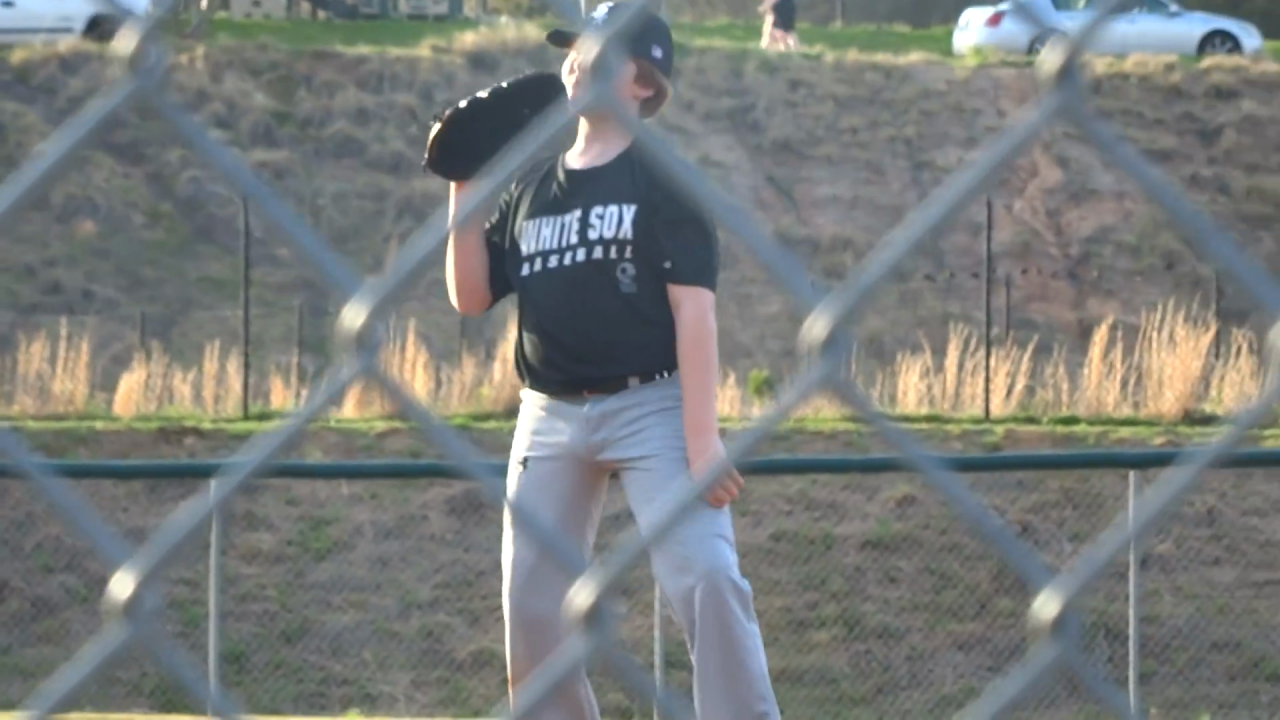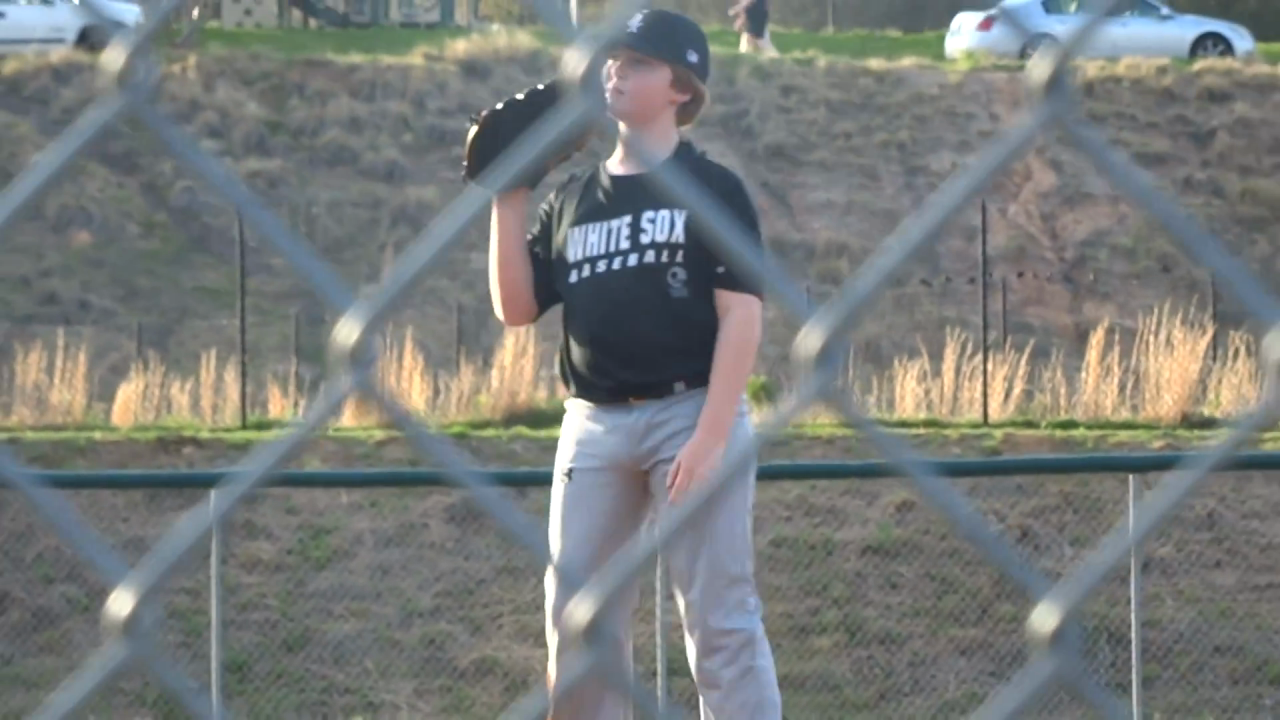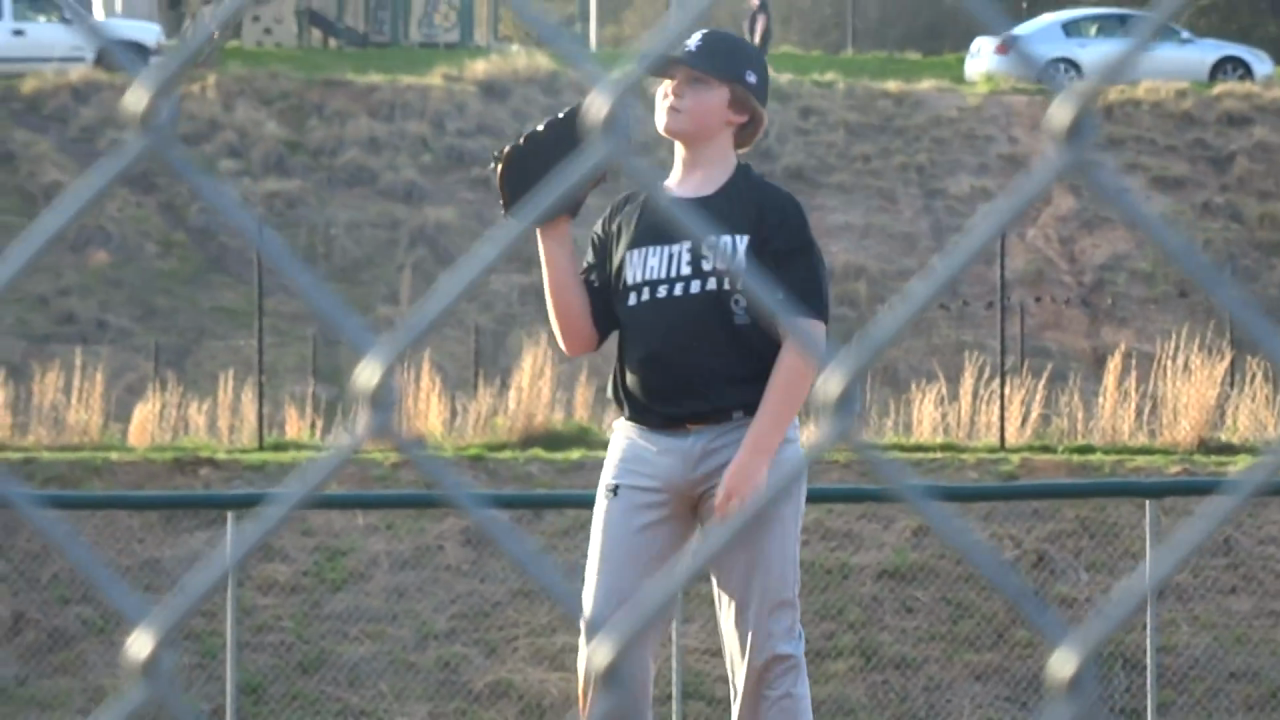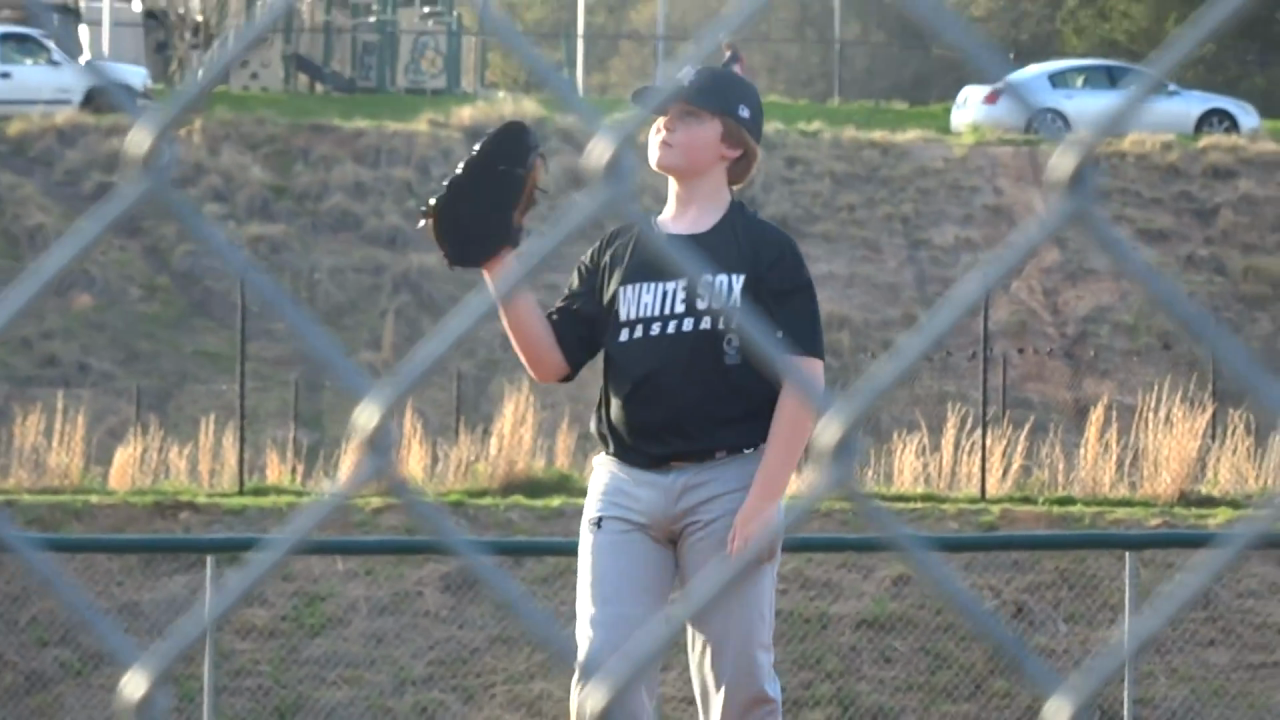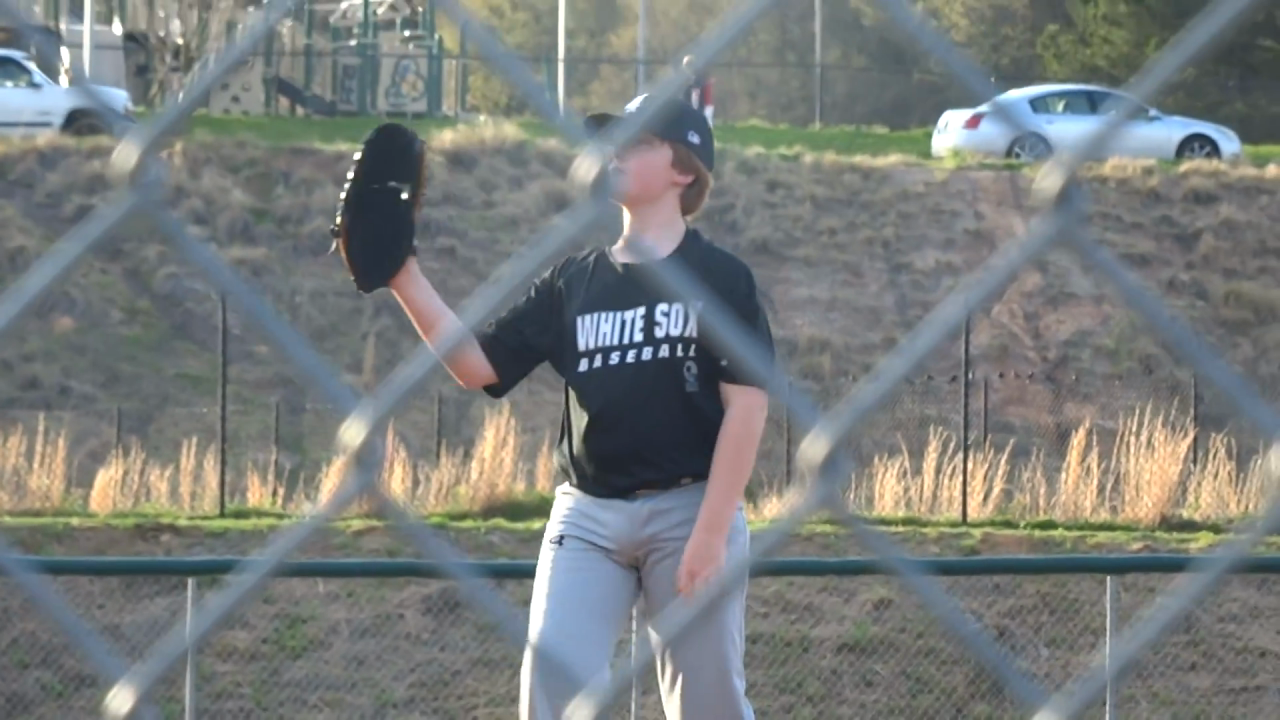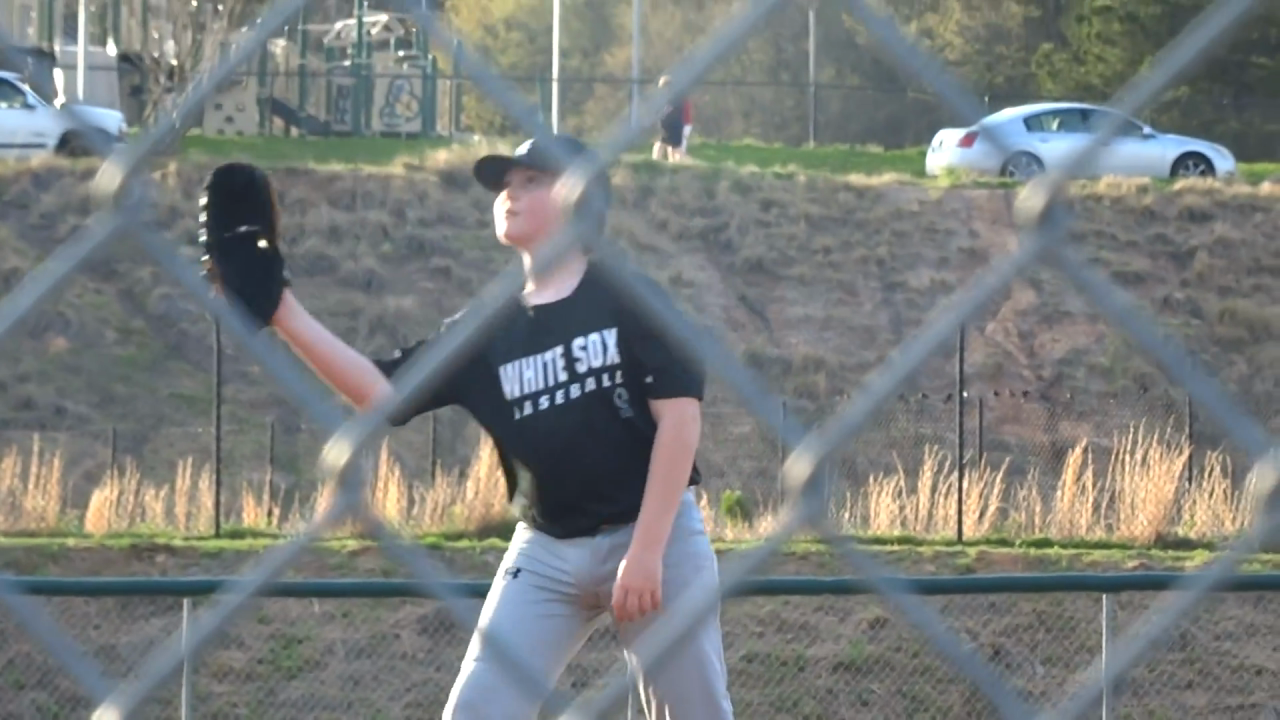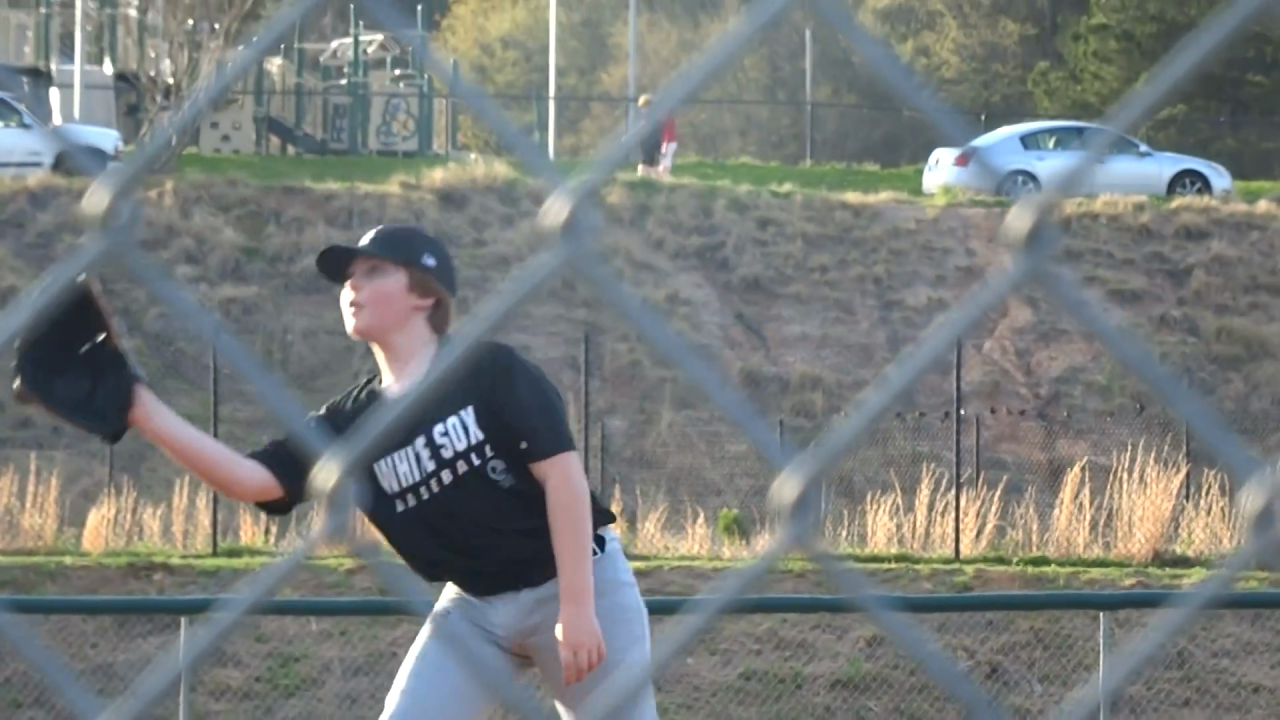
dt=0.2s
person 1, frame 1
left shoulder: (665, 182)
right shoulder: (530, 186)
left elbow: (695, 311)
right elbow: (471, 296)
left wrist: (702, 434)
right wrist: (465, 190)
left hip: (650, 409)
right hip: (548, 418)
left knee: (707, 581)
right knee: (534, 607)
person 1, frame 2
left shoulder: (712, 187)
right shoulder: (571, 195)
left elbow: (743, 317)
right elbow: (515, 308)
left wrist: (709, 436)
right wrist: (507, 200)
left hip: (694, 418)
right hip: (594, 425)
left knee: (721, 616)
person 1, frame 3
left shoulder: (772, 211)
right shoulder: (626, 216)
left elbow: (805, 339)
right elbow: (579, 337)
left wrist: (757, 453)
right wrist: (552, 230)
left hip: (747, 444)
right hip: (642, 451)
left knee: (763, 639)
right knee: (608, 633)
person 1, frame 4
left shoulder: (768, 251)
right shoulder: (616, 253)
left elbow: (802, 380)
right elbow: (550, 360)
left wrist: (762, 505)
right wrist: (495, 262)
left hip: (729, 482)
right hip: (625, 488)
right knee: (606, 667)
person 1, frame 5
left shoulder: (721, 276)
right shoulder: (570, 281)
left elbow: (748, 406)
right elbow: (476, 365)
left wrist: (711, 532)
right wrist: (401, 271)
left hip: (692, 509)
right hip: (588, 513)
person 1, frame 6
left shoulder: (627, 302)
right shoulder: (482, 332)
left elbow: (679, 417)
right elbow: (377, 390)
left wrist: (648, 549)
right wrist: (280, 306)
left hip: (654, 537)
right hip: (547, 549)
person 1, frame 7
left shoulder: (491, 371)
right shoulder: (352, 420)
left elbow: (564, 475)
right elbow: (254, 480)
left wrist: (577, 607)
right wrist: (137, 405)
left hip: (581, 583)
right hip: (478, 607)
